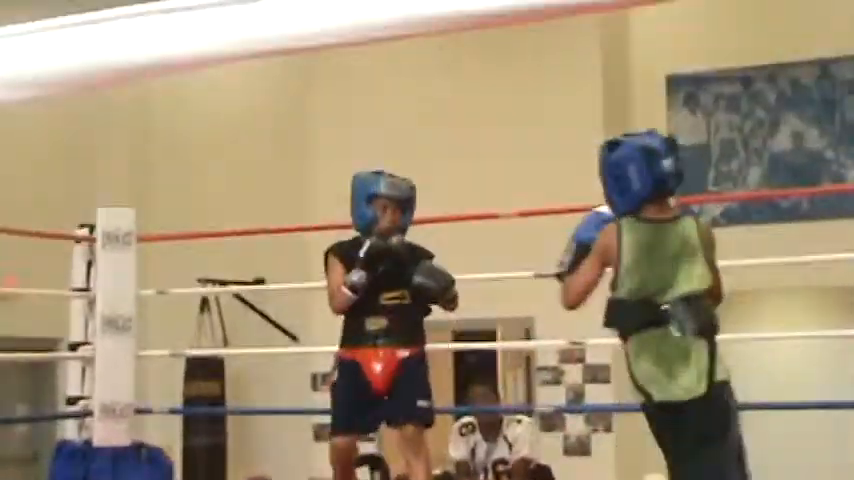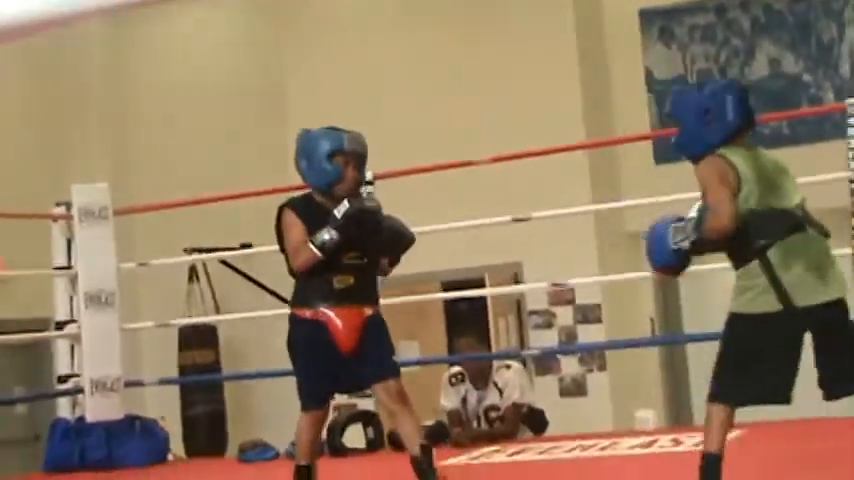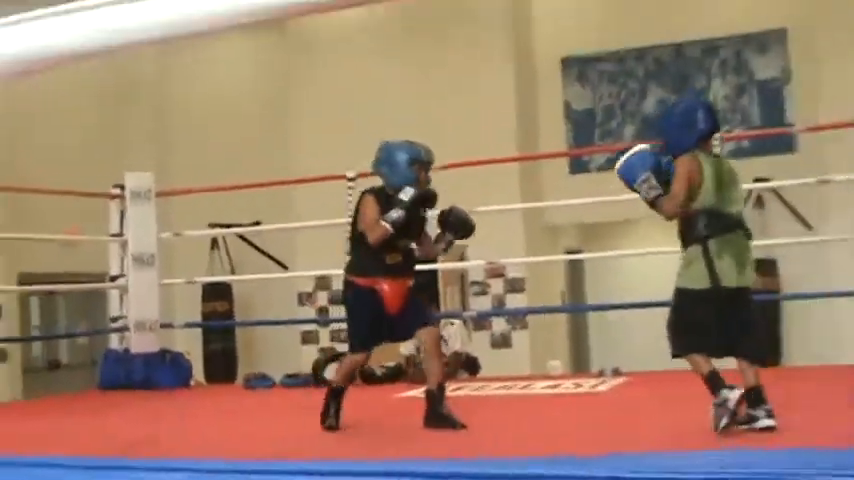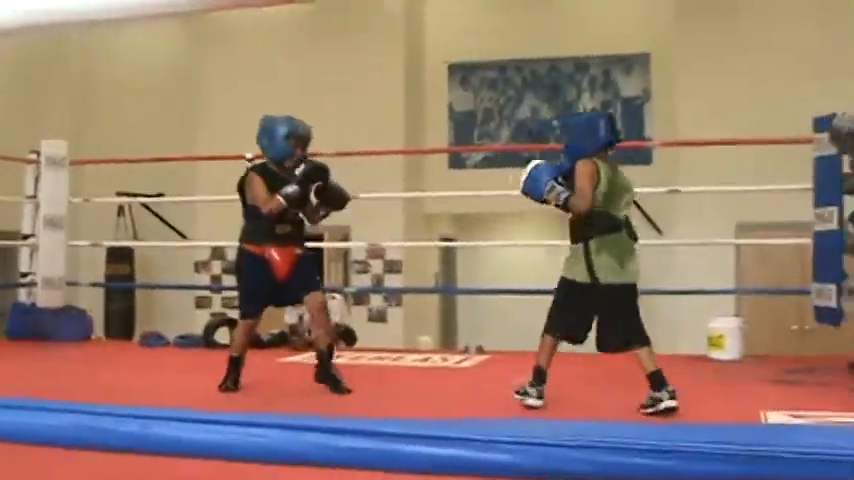
dt=0.5s
person 1, frame 1
left shoulder: (614, 237)
right shoulder: (698, 231)
left elbow: (571, 298)
right elbow: (715, 297)
left wrist: (572, 263)
left hip: (649, 365)
right hip: (697, 361)
person 1, frame 2
left shoulder: (713, 165)
right shoulder: (771, 161)
left elbow: (722, 224)
left wrist: (685, 238)
left hip: (770, 279)
right hip: (818, 270)
left knee: (725, 387)
person 1, frame 3
left shoulder: (687, 163)
right shoulder: (725, 166)
left elbow: (671, 210)
left wrist: (648, 188)
right wrist: (668, 180)
left hip: (705, 261)
right hip: (736, 259)
left knee: (686, 336)
right knee: (741, 338)
left ankle: (722, 392)
right ankle: (758, 407)
person 1, frame 4
left shoulder: (585, 166)
right shoulder: (621, 175)
left elbow: (584, 205)
left wrist: (556, 194)
right wrist: (566, 190)
left hip: (591, 257)
right hip: (622, 258)
left knee: (557, 323)
right knee: (631, 331)
left ankle: (535, 387)
right ankle: (662, 391)
person 2, frame 1
left shoulder: (415, 257)
right shoulder: (341, 254)
left elbow: (451, 304)
right elbow: (336, 303)
left wrist: (442, 289)
right wrist: (364, 265)
left hip: (406, 360)
right hip: (358, 361)
left knee: (411, 434)
right knee: (341, 445)
person 2, frame 2
left shoulder: (360, 210)
right shoulder: (296, 211)
left elbow: (379, 266)
right elbow: (298, 261)
left wrist: (392, 251)
right wrist: (336, 225)
left hip: (363, 318)
right hip: (314, 323)
left knee: (392, 392)
right knee: (315, 411)
person 2, frame 3
left shoulder: (415, 205)
right shoulder: (372, 199)
left elbow: (427, 251)
right elbow: (373, 236)
left wrist: (450, 233)
right wrist: (401, 208)
left hip: (402, 287)
right hip: (366, 288)
left knee: (431, 338)
right knee: (359, 355)
left ankle: (435, 409)
right ankle: (332, 400)
person 2, frame 4
left shoulder: (298, 178)
right shoulder: (256, 176)
left elbow: (312, 217)
right elbow: (268, 207)
left wrist: (326, 203)
right wrist: (299, 183)
left hip: (293, 255)
right hip: (258, 257)
left knee: (318, 303)
right knee: (250, 319)
left ankle: (325, 367)
right ankle: (232, 375)
